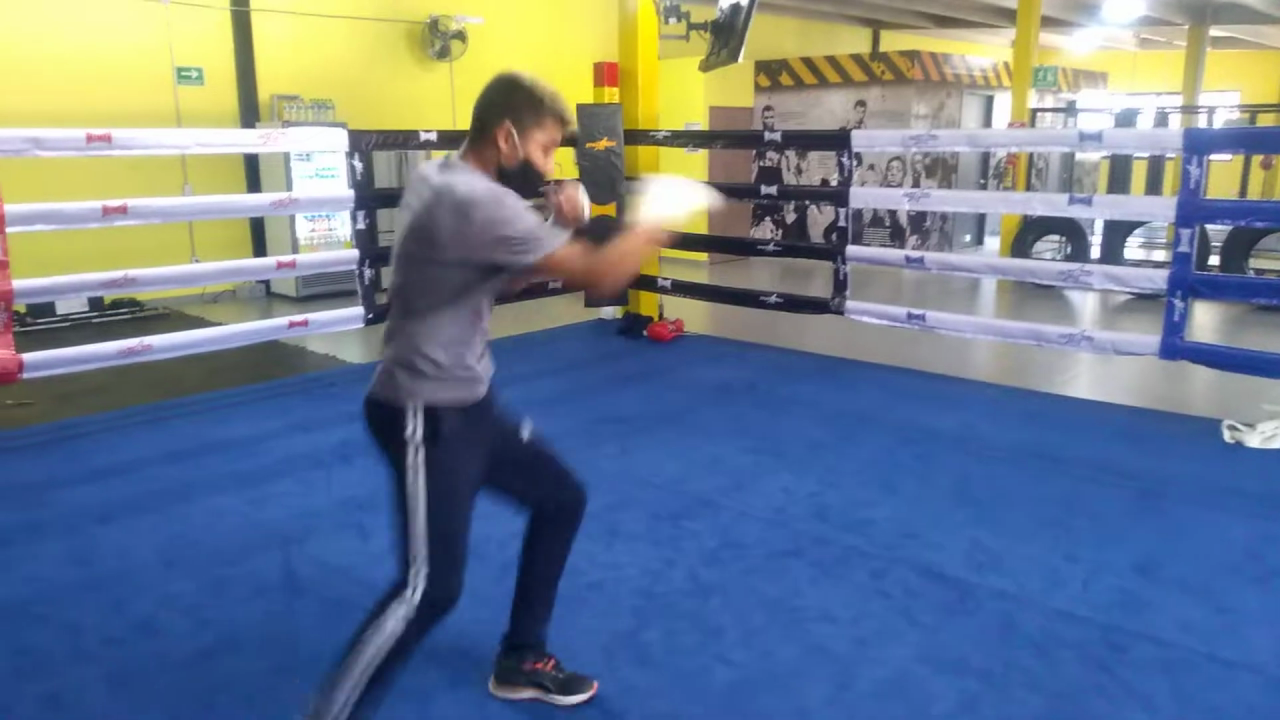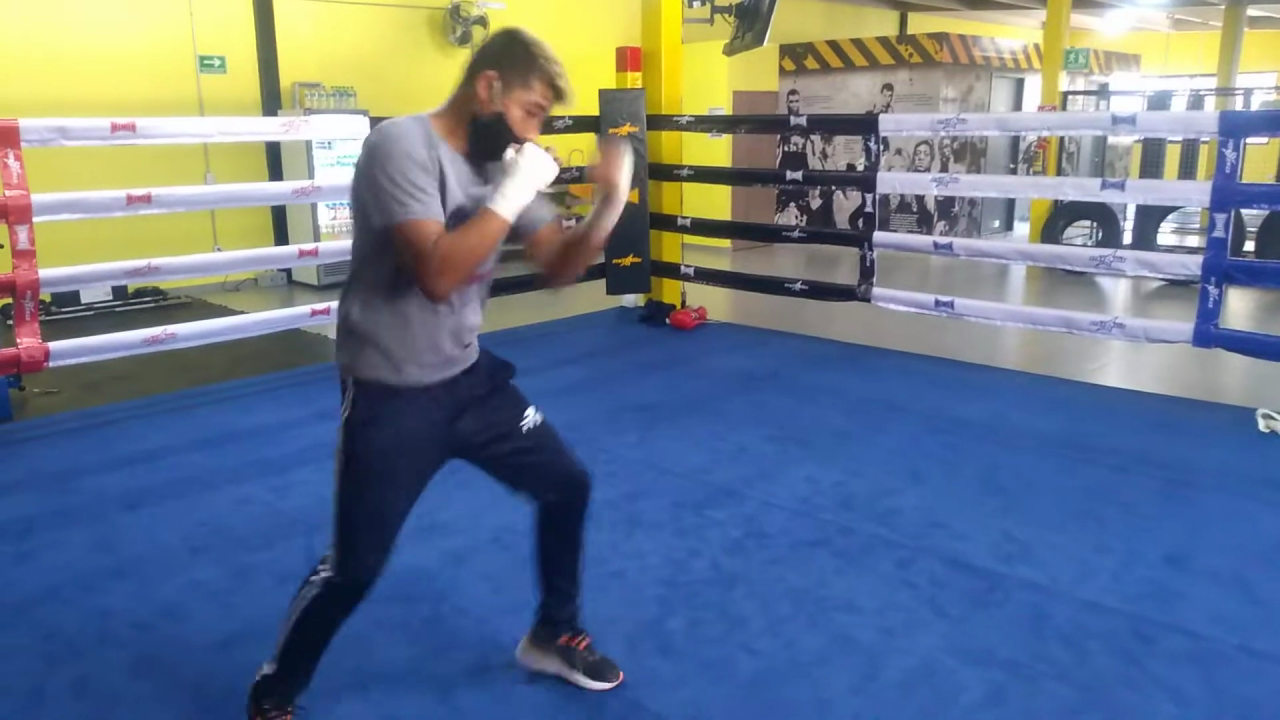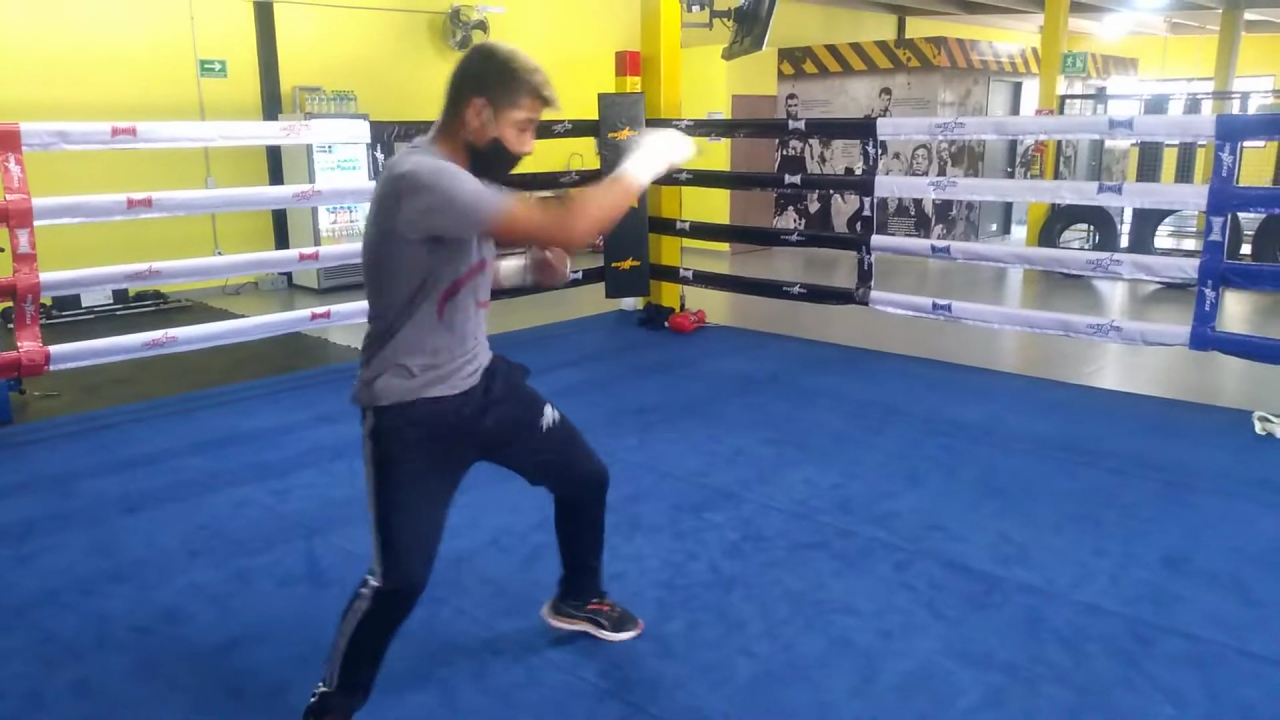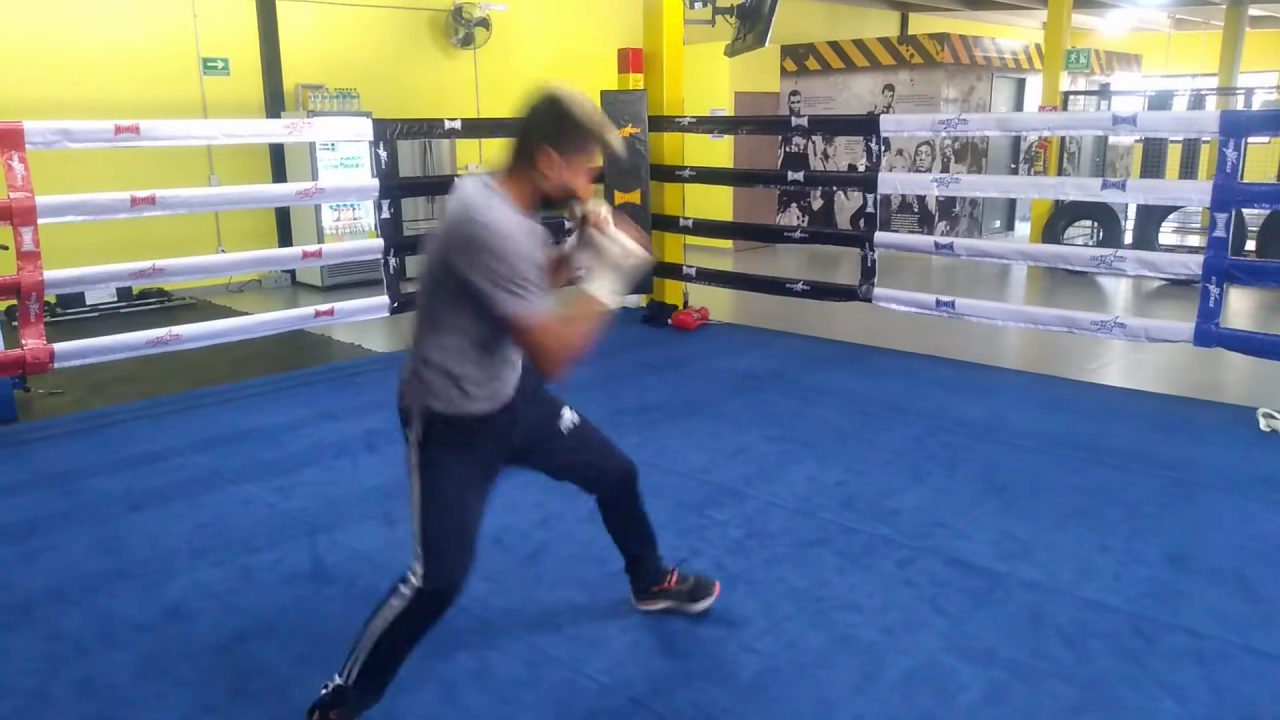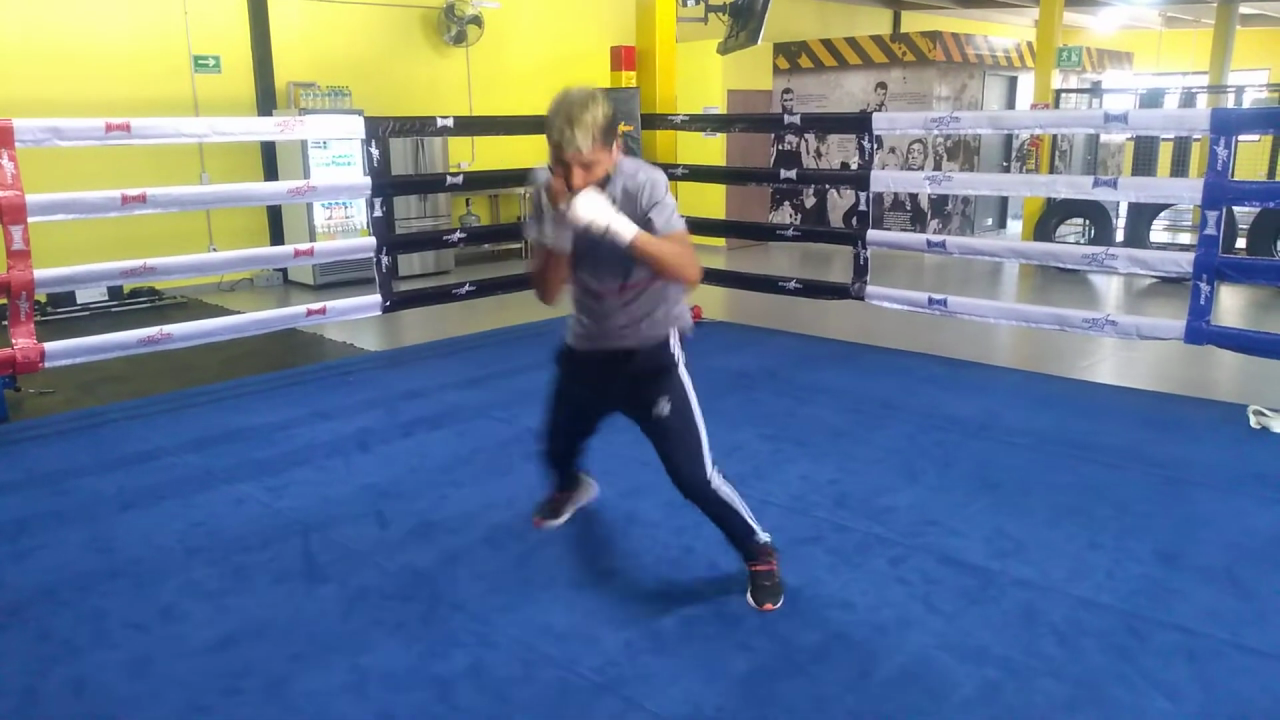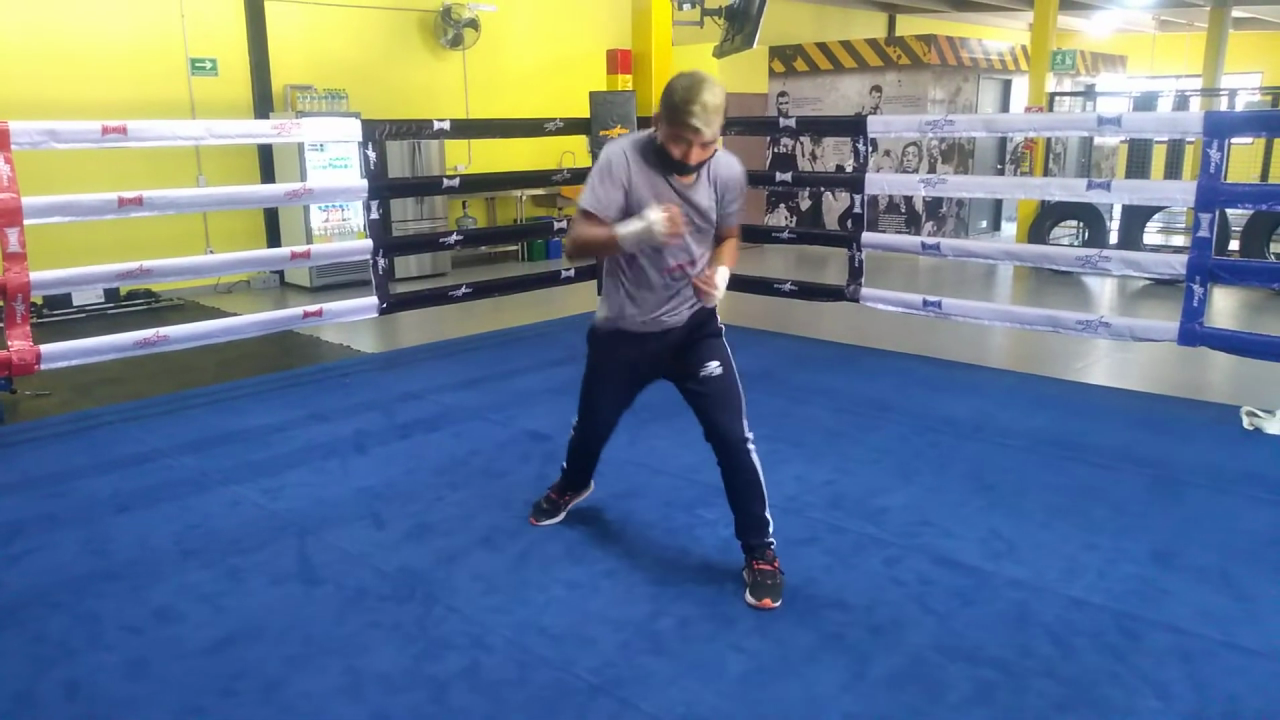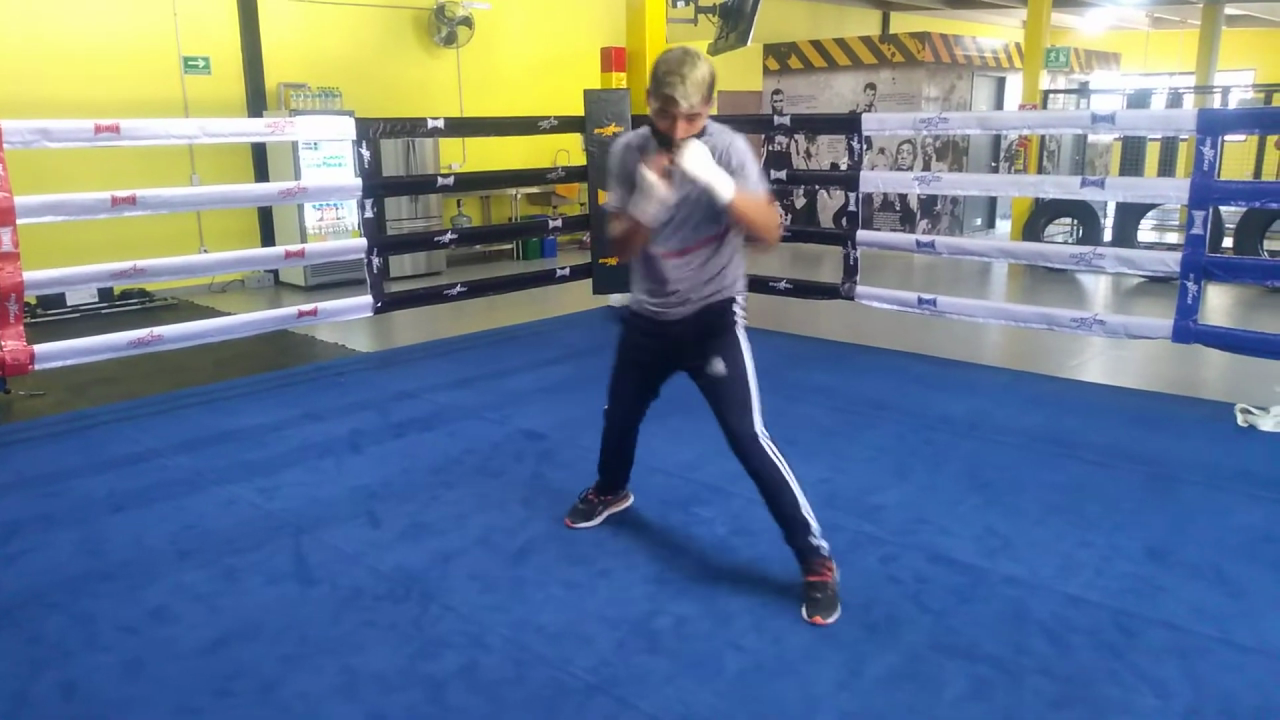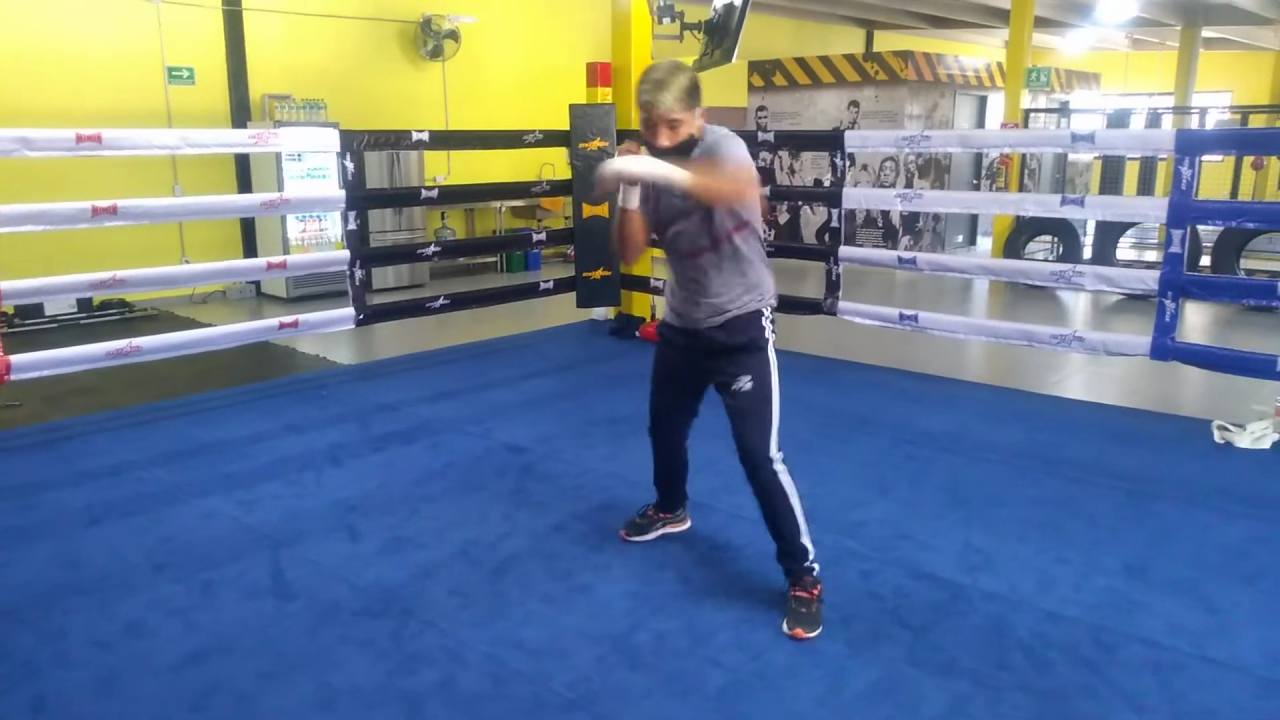
dt=0.4s
person 1, frame 1
left shoulder: (445, 180)
right shoulder: (478, 202)
right elbow: (600, 277)
left wrist: (563, 221)
right wrist: (656, 216)
left hip: (463, 402)
right hip: (426, 414)
left knee: (564, 499)
right knee: (430, 583)
left ankle: (522, 660)
person 1, frame 2
left shoulder: (503, 168)
right shoulder: (400, 144)
left elbow: (560, 267)
right elbow: (438, 275)
left wrist: (610, 203)
right wrist: (512, 194)
left hip: (468, 375)
right hip: (389, 391)
left knee: (566, 486)
right knee: (355, 565)
left ankle: (556, 636)
person 1, frame 3
left shoulder: (469, 175)
right shoulder: (422, 180)
right elbow: (562, 231)
left wrist: (520, 270)
right wrist: (646, 160)
left hip: (480, 379)
right hip: (412, 408)
left knee: (586, 477)
right knee: (400, 577)
left ankle: (577, 598)
person 1, frame 4
left shoulder: (522, 202)
right shoulder: (486, 223)
left elbow: (537, 284)
right elbow: (553, 353)
left wrist: (588, 247)
right wrist: (607, 278)
left hip: (509, 393)
right hip: (451, 418)
left knee: (615, 474)
right knee: (439, 578)
left ankle: (651, 582)
person 1, frame 5
left shoulder: (642, 184)
right shoulder: (547, 187)
left elbow: (689, 271)
right elbow: (548, 290)
left wrist: (615, 224)
right wrist: (558, 228)
left hip: (654, 351)
right hip: (590, 350)
left knee: (694, 475)
right knee: (558, 445)
left ankle: (759, 554)
right ankle: (571, 486)
person 1, frame 6
left shoulder: (728, 171)
right shoulder: (622, 157)
right elbow: (578, 241)
left wrist: (721, 272)
right wrist: (637, 232)
left hip: (693, 323)
right hip: (622, 328)
left knee: (732, 437)
right knee: (590, 430)
left ankle: (759, 551)
right ankle: (572, 485)
person 1, frame 7
left shoulder: (730, 148)
right shoulder: (627, 152)
left elbow: (769, 232)
right elbow: (619, 248)
left wrist: (713, 181)
right wrist: (649, 205)
left hip: (713, 315)
right hip: (649, 314)
left knee: (746, 435)
right knee: (620, 414)
left ankle: (816, 562)
right ankle: (611, 489)
person 1, frame 8
left shoulder: (722, 143)
right shoulder: (644, 164)
left elbow: (741, 190)
right elbow: (629, 254)
left wrist: (666, 173)
right wrist: (631, 190)
left hip: (743, 323)
right hip: (684, 325)
left knee: (759, 453)
right knee: (665, 429)
left ankle: (804, 577)
right ankle: (671, 508)
